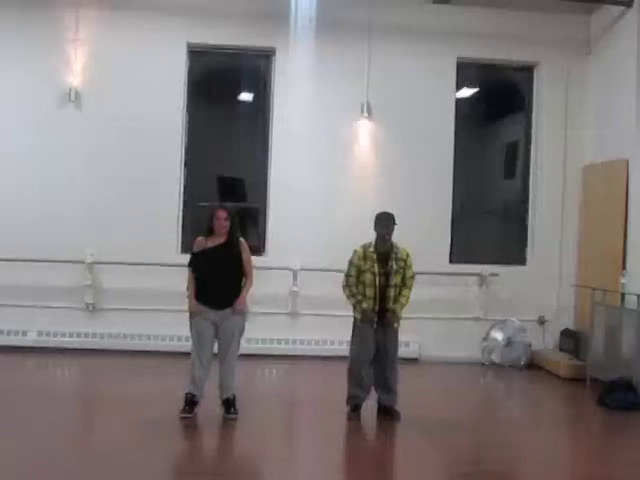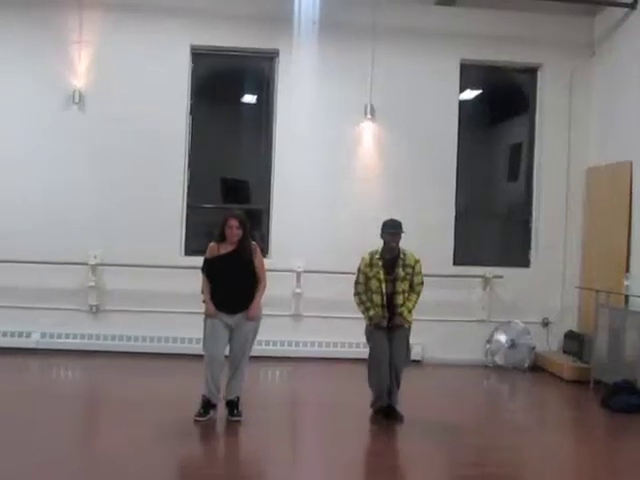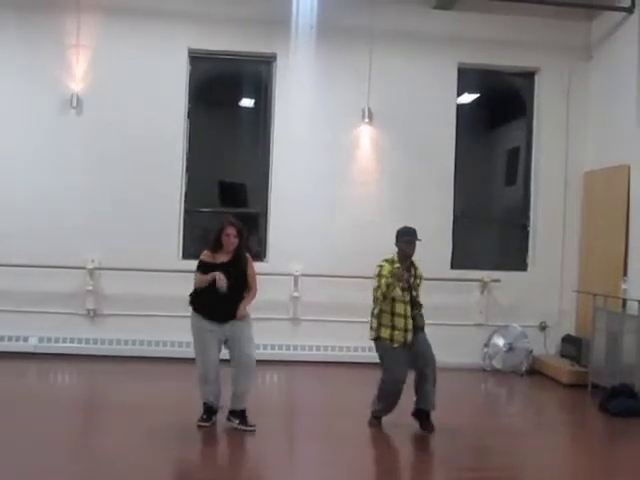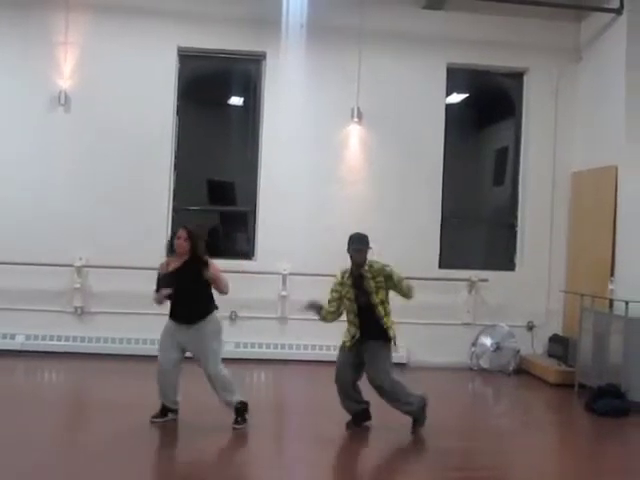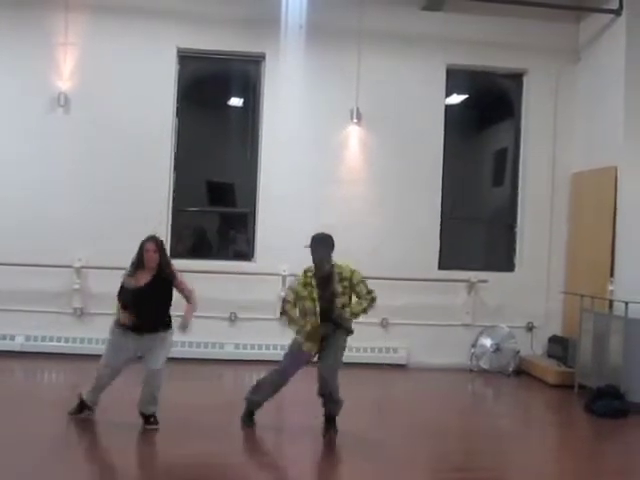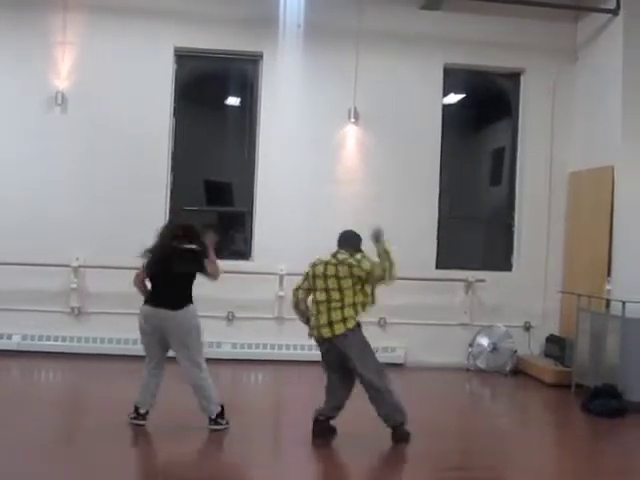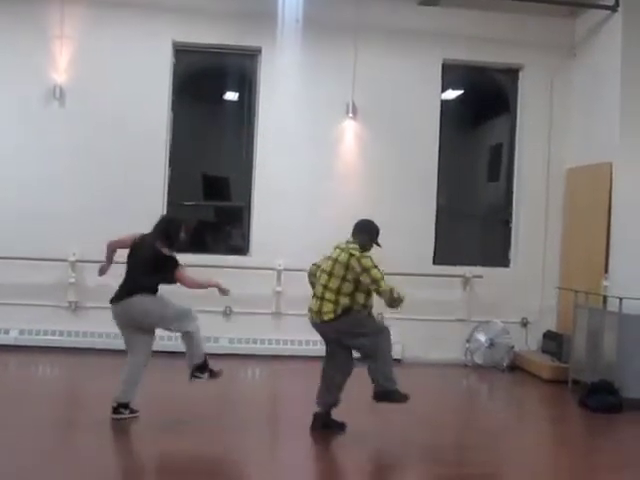
dt=0.7s
person 1, frame 1
left shoulder: (403, 255)
right shoulder: (361, 253)
left elbow: (407, 285)
right elbow: (348, 284)
left wrist: (396, 310)
right wrist: (362, 307)
left hip: (389, 316)
right hip: (365, 316)
left knee: (388, 360)
right knee: (360, 359)
left ankle: (387, 404)
right ankle: (355, 403)
person 1, frame 2
left shoulder: (412, 261)
right shoulder: (368, 261)
left elbow: (416, 291)
right elbow: (359, 292)
left wrist: (404, 314)
right wrist: (371, 315)
left hip: (399, 321)
right hip: (377, 320)
left knee: (397, 363)
right knee: (379, 362)
left ankle: (391, 405)
right ankle: (379, 405)
person 1, frame 3
left shoulder: (416, 271)
right shoulder: (386, 267)
right elbow: (379, 297)
left wrist: (418, 313)
right wrist: (394, 281)
left hip: (412, 328)
right hip: (388, 331)
left knee: (428, 364)
right knee: (395, 376)
left ankle: (423, 411)
right ankle: (378, 412)
person 1, frame 4
left shoulder: (381, 271)
right shoulder: (341, 280)
left elbow: (407, 292)
right elbow: (331, 314)
left wrist: (394, 278)
right wrist: (319, 308)
left hip: (379, 335)
right hip: (355, 336)
left knee: (379, 378)
right knee: (343, 376)
left ankle: (416, 406)
right ankle: (360, 412)
person 1, frame 5
left shoulder: (348, 274)
right shoulder: (305, 278)
left elbow: (369, 298)
right elbow: (287, 304)
left wrist: (349, 313)
right wrist: (303, 325)
left hip: (336, 331)
right hip: (311, 333)
left knee: (327, 373)
right knee: (284, 370)
left ankle: (331, 416)
right ankle: (251, 406)
person 1, frame 6
left shoulder: (316, 267)
right shoulder: (356, 264)
left elbow: (298, 297)
right elbow: (387, 272)
left wrist: (309, 319)
right wrist: (380, 243)
left hip: (322, 333)
right hip: (346, 332)
left knee: (338, 375)
right knee: (372, 376)
left ankle: (323, 421)
right ankle: (397, 425)
person 1, frame 7
left shoulder: (336, 251)
right shoulder: (358, 258)
left elbow: (313, 272)
right elbow: (382, 287)
right wrist: (396, 298)
left hip: (320, 316)
right hip: (336, 317)
left knee: (338, 363)
right knee: (380, 335)
left ankle: (323, 414)
right ankle: (385, 388)
person 2, frame 1
left shoulder: (239, 244)
right shoulder: (201, 243)
left elbow: (248, 275)
right elbow: (192, 273)
left wrist: (243, 297)
right wrist: (191, 299)
left hip: (232, 308)
right hip: (203, 308)
left knee: (229, 354)
right knee: (200, 353)
left ankle: (228, 398)
right ankle: (192, 397)
person 2, frame 2
left shoulder: (252, 249)
right shoulder: (214, 249)
left elbow: (262, 280)
right elbow: (206, 278)
left wrist: (256, 304)
right wrist: (208, 302)
left hip: (246, 313)
right hip: (218, 313)
left knee: (239, 358)
right knee: (213, 355)
left ankle: (233, 400)
right ankle: (210, 401)
person 2, frame 3
left shoulder: (244, 260)
right shoulder: (208, 256)
left elbow: (252, 289)
right elbow: (197, 283)
left wrist: (244, 305)
right wrist: (214, 276)
left hip: (235, 319)
right hip: (205, 320)
left knee: (246, 360)
right knee: (208, 366)
left ankle: (238, 411)
right ankle: (210, 407)
person 2, frame 4
left shoulder: (201, 263)
right shoulder: (165, 267)
left elbow: (224, 290)
right elbow: (158, 299)
left wrist: (216, 276)
right wrist: (161, 295)
left hip: (205, 323)
right hip: (177, 325)
left knee: (212, 368)
right knee: (165, 366)
left ankle: (239, 407)
right ankle: (169, 407)
person 2, frame 5
left shoulder: (168, 275)
right shoulder: (130, 279)
left elbow: (189, 294)
right elbow: (120, 311)
left wrist: (189, 313)
right wrist: (122, 318)
left hip: (158, 336)
right hip: (127, 334)
left knee: (154, 370)
right knee: (106, 370)
left ankle: (148, 412)
right ankle: (87, 402)
person 2, frame 6
left shoulder: (157, 254)
right shoulder: (194, 255)
left elbow: (138, 281)
right elbow: (214, 273)
right wrist: (209, 250)
left hip: (151, 313)
right hip: (180, 316)
left knee: (154, 365)
right knee: (196, 368)
left ankle: (141, 410)
right ankle: (215, 414)
person 2, frame 7
left shoulder: (141, 241)
right shoulder: (165, 256)
left elbow: (111, 244)
right elbow: (187, 282)
left wrist: (107, 264)
right wrist: (215, 285)
left hip: (120, 306)
right hip: (140, 303)
left knee: (137, 356)
right knee: (188, 319)
left ankle: (121, 405)
right ankle: (199, 366)
